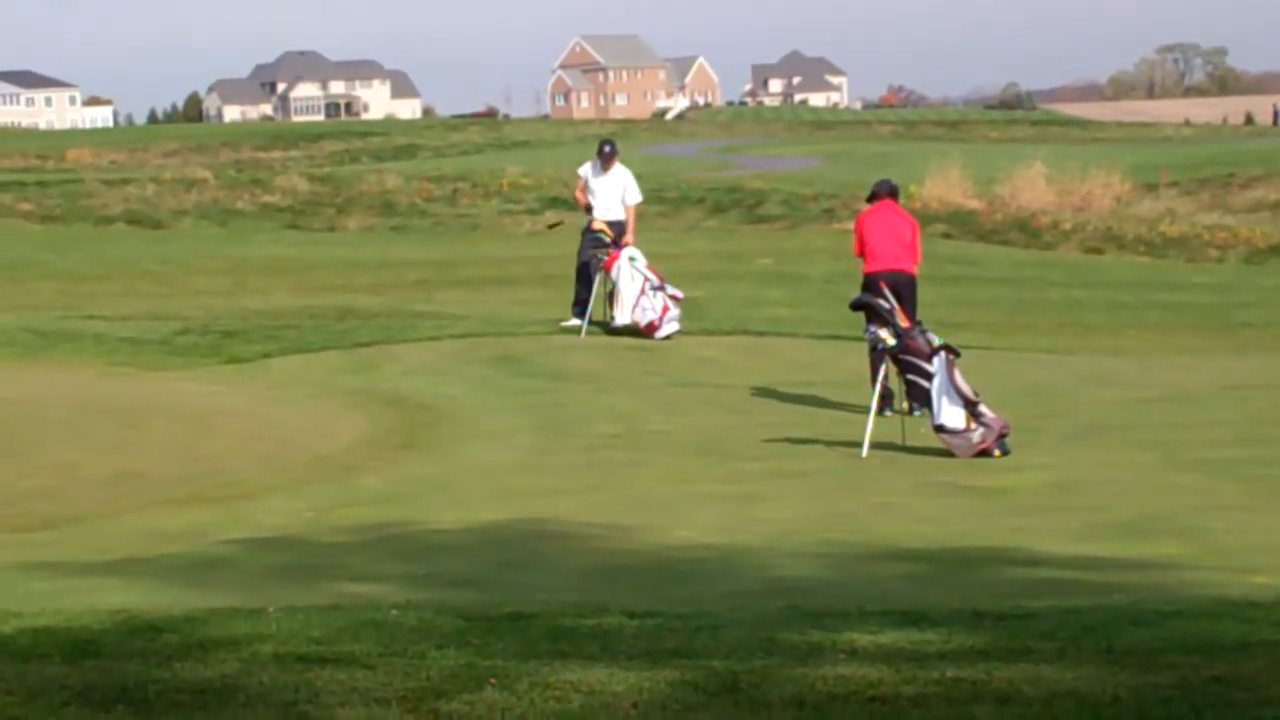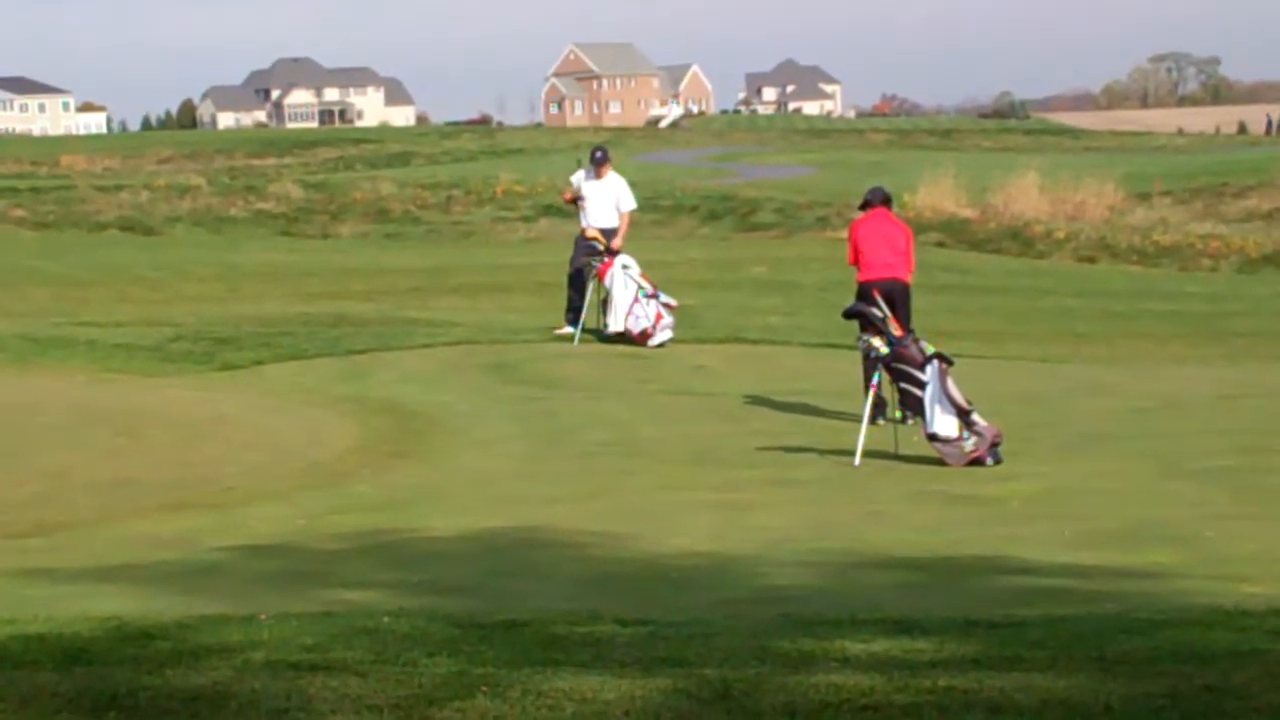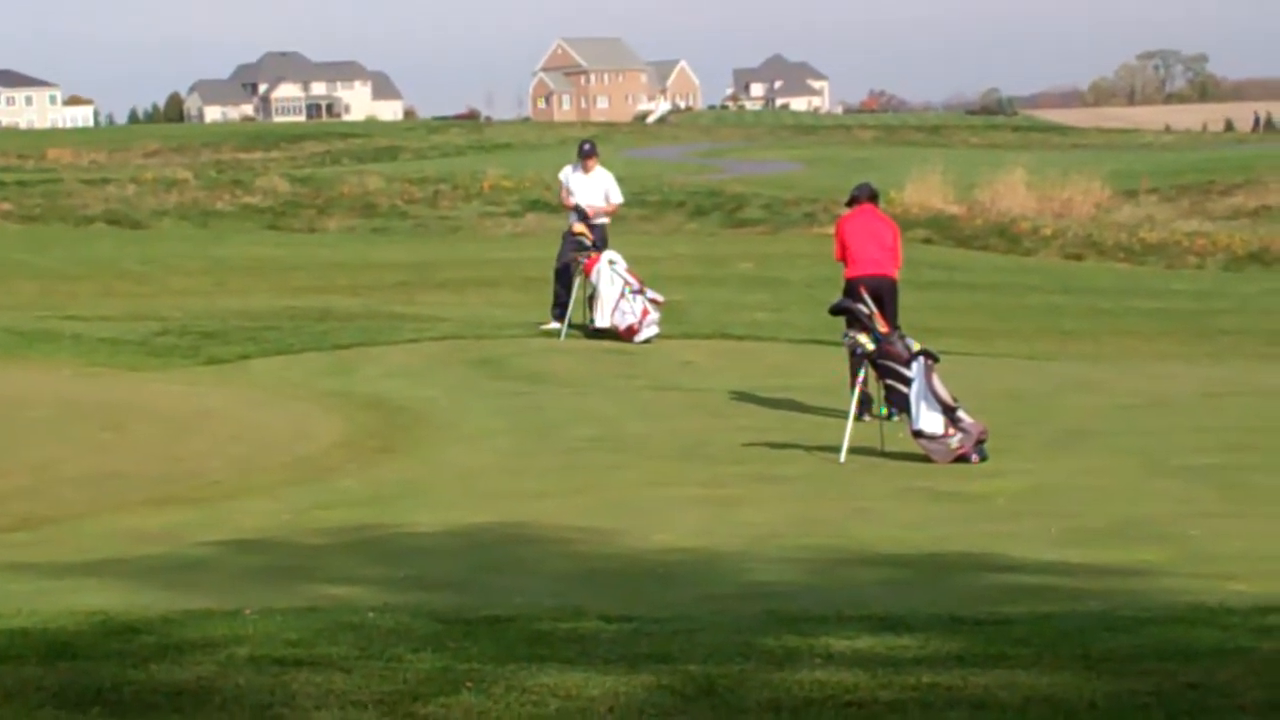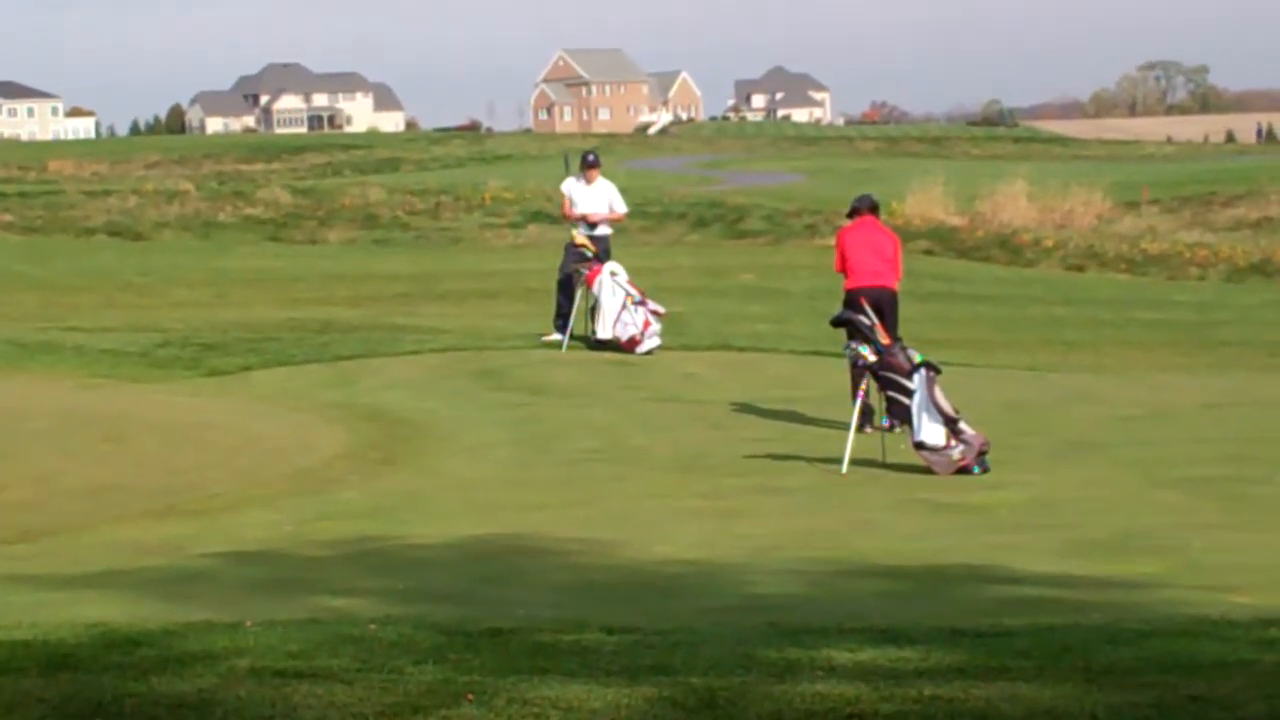
dt=0.3s
person 1, frame 1
left shoulder: (863, 217)
right shoulder: (909, 219)
left elbow: (858, 251)
right elbow: (916, 257)
left hip: (875, 276)
right hip: (904, 277)
left knee: (877, 340)
left ankle: (884, 402)
person 1, frame 2
left shoulder: (857, 225)
right shoulder: (902, 227)
left elbow: (853, 260)
right elbow: (910, 266)
left hip: (869, 285)
right hip: (898, 285)
left ankle: (877, 410)
right ankle: (908, 409)
person 1, frame 3
left shoulder: (844, 221)
right shoulder: (890, 223)
left elbow: (840, 256)
right elbow: (897, 262)
left hip: (857, 281)
right hip: (886, 281)
left ankle: (864, 406)
person 1, frame 4
left shoulder: (845, 233)
right shoulder: (890, 235)
left elbow: (840, 268)
right elbow: (898, 273)
left hip: (857, 293)
right hip: (886, 292)
left ankle: (865, 418)
person 2, frame 1
left shoulder: (625, 175)
right shoulder: (588, 168)
left elbow: (631, 207)
right elbow: (577, 191)
left wrist: (629, 233)
right wrist: (584, 204)
left hip: (616, 227)
right knee: (583, 267)
right ankle: (579, 314)
person 2, frame 2
left shoulder: (619, 183)
right shoulder: (581, 176)
left elbow: (625, 213)
right elbow: (566, 196)
left wrist: (620, 237)
right wrist: (574, 198)
left hip: (609, 235)
right hip: (587, 233)
right knee: (575, 274)
right ankle: (572, 322)
person 2, frame 3
left shoulder: (606, 177)
right shoulder: (568, 172)
left elbow: (616, 205)
right elbow: (563, 199)
left wrist: (597, 210)
right wrist: (576, 207)
left hip: (597, 230)
right knee: (562, 269)
right ankle: (559, 318)
person 2, frame 4
left shoulder: (608, 187)
right shoulder: (570, 184)
left elbow: (621, 215)
right elbow: (565, 212)
left wrist: (601, 216)
right wrist: (583, 216)
left hip: (600, 241)
right hip: (578, 239)
right knee: (565, 280)
right ankle: (561, 329)
